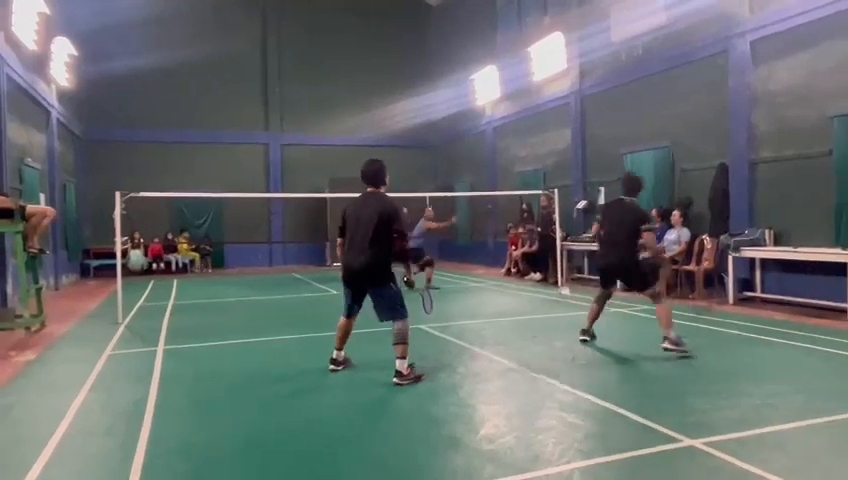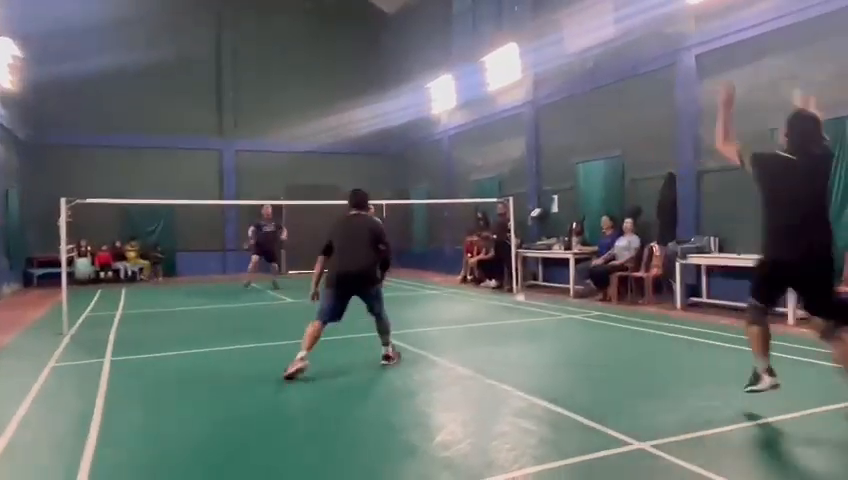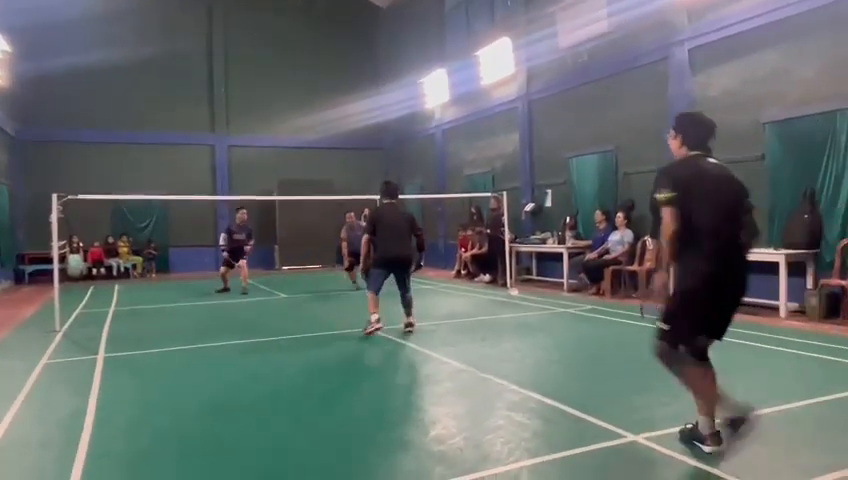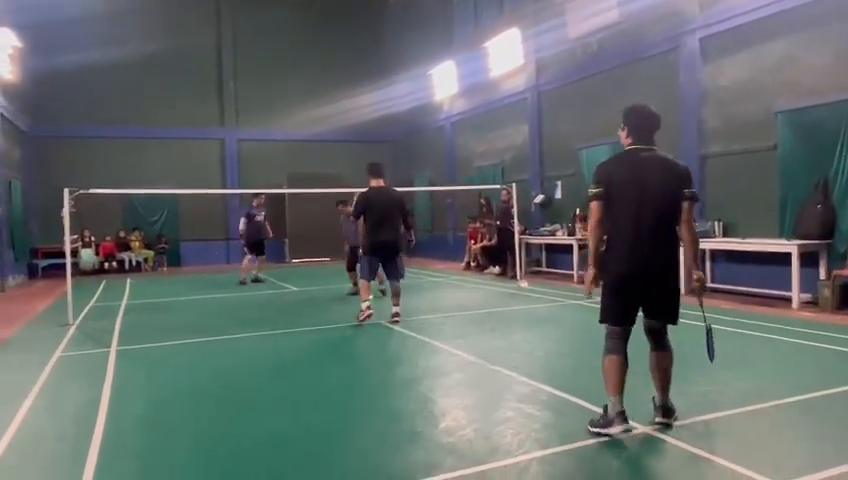
dt=1s
person 1, frame 1
left shoulder: (608, 207)
right shoulder: (640, 214)
left elbow: (595, 232)
right elbow: (650, 243)
left hip: (605, 260)
right hip: (627, 261)
left knee: (603, 294)
right knee: (658, 296)
left ankle: (586, 331)
right ankle: (670, 339)
person 1, frame 2
left shoulder: (768, 163)
right shoulder: (821, 158)
left elbow: (724, 146)
right elbow: (815, 127)
left wrist: (725, 106)
right wrist: (808, 107)
left hip: (779, 258)
right hip: (818, 257)
left knee: (756, 312)
left ankle: (763, 371)
person 1, frame 3
left shoulder: (673, 173)
right shoulder: (728, 177)
left elbow: (670, 229)
right elbow: (750, 231)
left wrist: (664, 270)
left hip: (697, 275)
right hip: (731, 276)
left knee: (668, 347)
right knee: (695, 349)
left ankle: (731, 410)
right ankle: (708, 430)
person 1, frame 4
left shoulder: (607, 170)
right shoulder: (677, 171)
left elbow: (596, 222)
right elbow: (685, 225)
left wrist: (593, 265)
right wrist: (695, 269)
left hip: (620, 267)
right hip: (662, 267)
left knee: (615, 338)
right knee: (658, 334)
left ankle: (614, 413)
right ankle: (663, 406)
person 2, frame 1
left shoulder: (352, 206)
right shoulder: (389, 205)
left elbow: (340, 243)
right elbow: (400, 243)
left hip: (351, 270)
right hip: (377, 270)
left knee: (348, 314)
right knee: (399, 316)
left ankle: (337, 357)
right ankle: (402, 369)
person 2, frame 2
left shoulder: (338, 226)
right shoulder: (374, 225)
left elbow: (322, 259)
right elbow: (385, 253)
left wrist: (314, 287)
right wrist: (382, 273)
left hip: (339, 276)
right hip: (366, 276)
left knee: (320, 320)
right knee: (379, 313)
left ankle: (300, 359)
right ankle: (388, 353)
person 2, frame 3
left shoulder: (376, 213)
right shoulder: (407, 215)
left elbow: (367, 239)
right elbow: (420, 238)
left wrist: (363, 261)
right wrist: (420, 258)
left hip: (382, 258)
right hip: (404, 258)
left knee: (372, 290)
right knee: (405, 291)
left ankle: (375, 319)
right ankle: (409, 321)
person 2, frame 4
left shoulder: (365, 196)
right shoulder: (396, 195)
left elbow: (354, 216)
right elbow: (406, 219)
left wrist: (356, 202)
right wrist: (411, 236)
left hip: (371, 244)
right hip: (392, 244)
left knee: (365, 278)
right knee: (394, 278)
left ankle: (366, 306)
right ankle: (396, 311)
